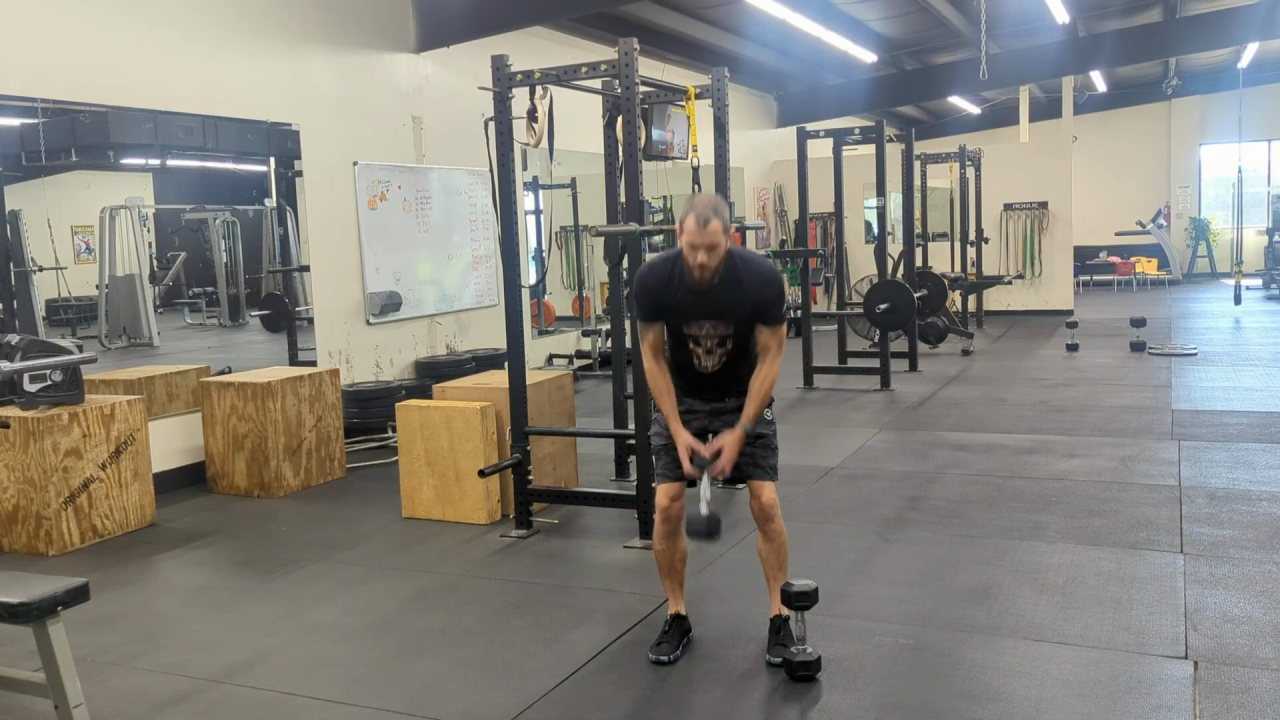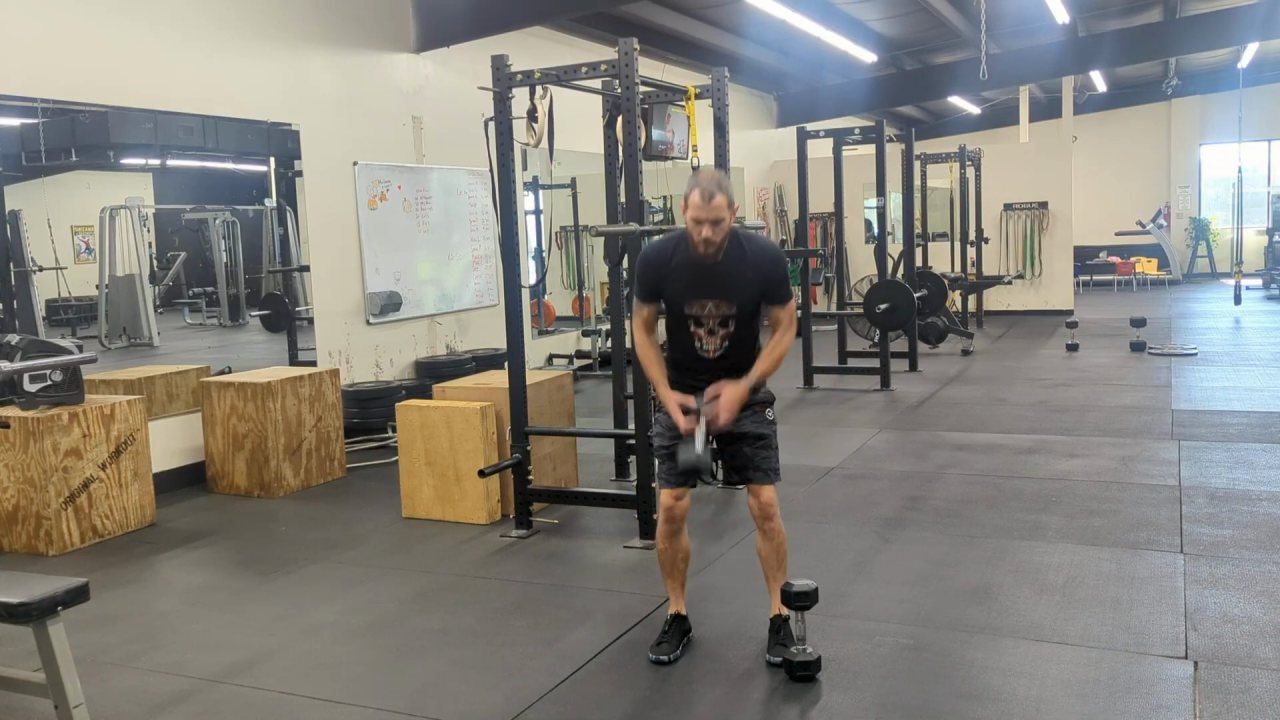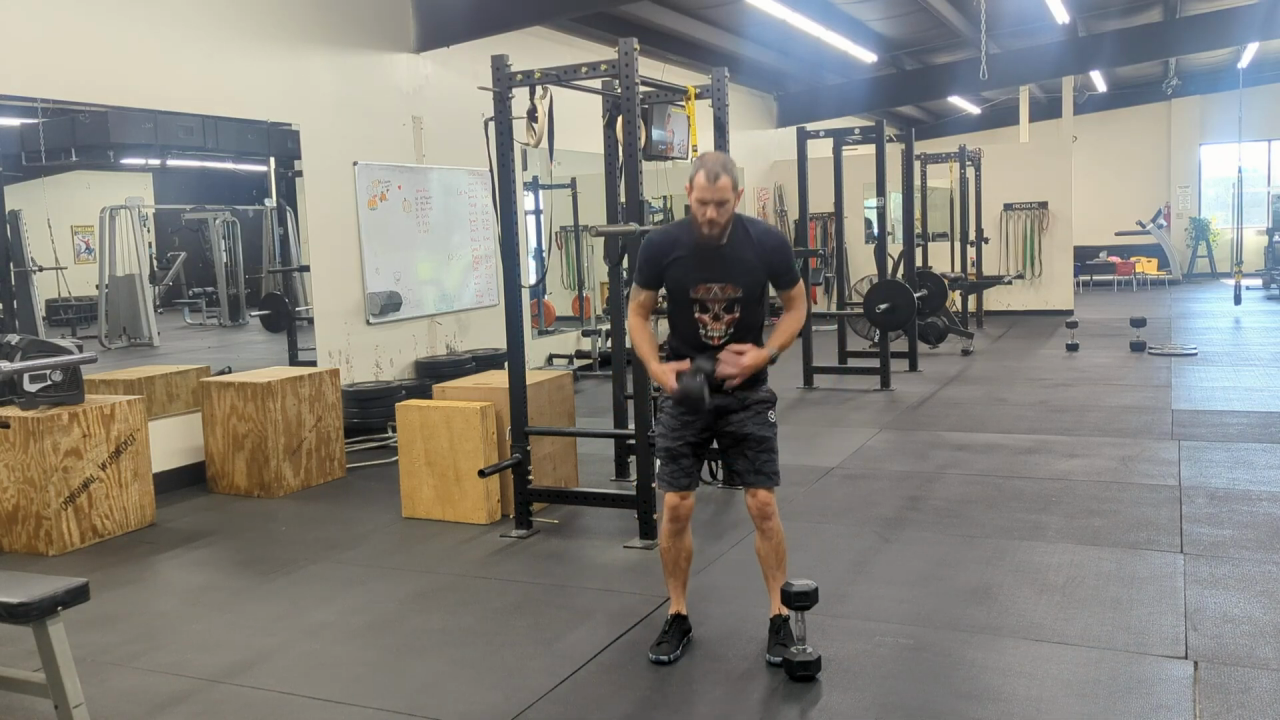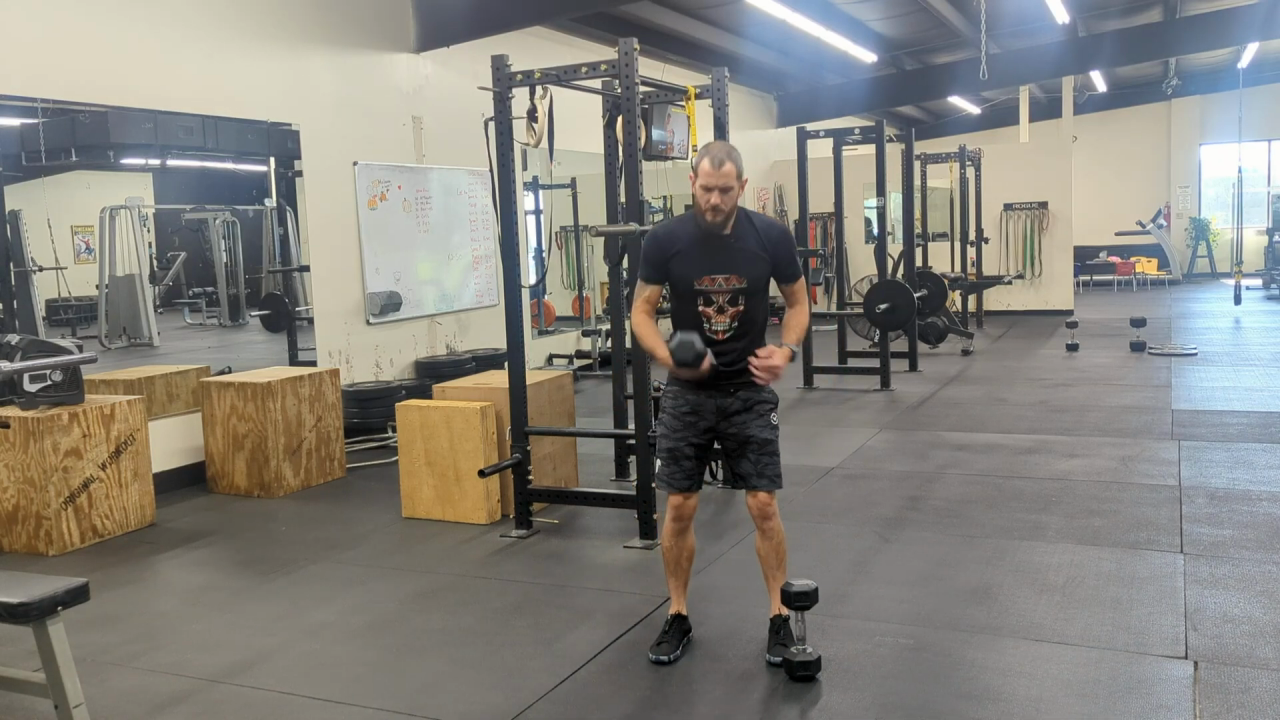
dt=0.1s
person 1, frame 1
left shoulder: (761, 276)
right shoulder: (653, 277)
left elbow: (769, 357)
right elbow: (653, 357)
left wrist: (739, 433)
right wrist: (677, 432)
left hip: (742, 398)
right hip: (683, 399)
left knee: (766, 505)
right knee: (667, 506)
left ankle: (779, 617)
right ankle: (677, 617)
person 1, frame 2
left shoulder: (763, 257)
right shoulder: (657, 258)
left elbow: (784, 327)
right elbow: (642, 329)
left wrist: (744, 388)
right wrist: (668, 396)
left hip: (744, 394)
right hip: (683, 394)
left knee: (764, 505)
right knee: (672, 508)
left ankle: (780, 616)
right ankle: (677, 616)
person 1, frame 3
left shoulder: (767, 243)
right shoulder: (661, 245)
left elbow: (796, 306)
right elbow: (637, 313)
left wrist: (763, 355)
right wrist: (656, 368)
left hip: (748, 392)
right hip: (683, 391)
left knee: (763, 505)
right knee: (676, 507)
left ankle: (779, 616)
right ankle: (678, 616)
person 1, frame 4
left shoulder: (771, 236)
right shoulder: (665, 239)
left elbow: (798, 300)
right elbow: (641, 311)
left wrist: (786, 351)
right wrist: (664, 355)
left hip: (749, 392)
right hip: (687, 392)
left knee: (763, 506)
right knee: (679, 508)
left ankle: (779, 615)
right ankle: (678, 616)
